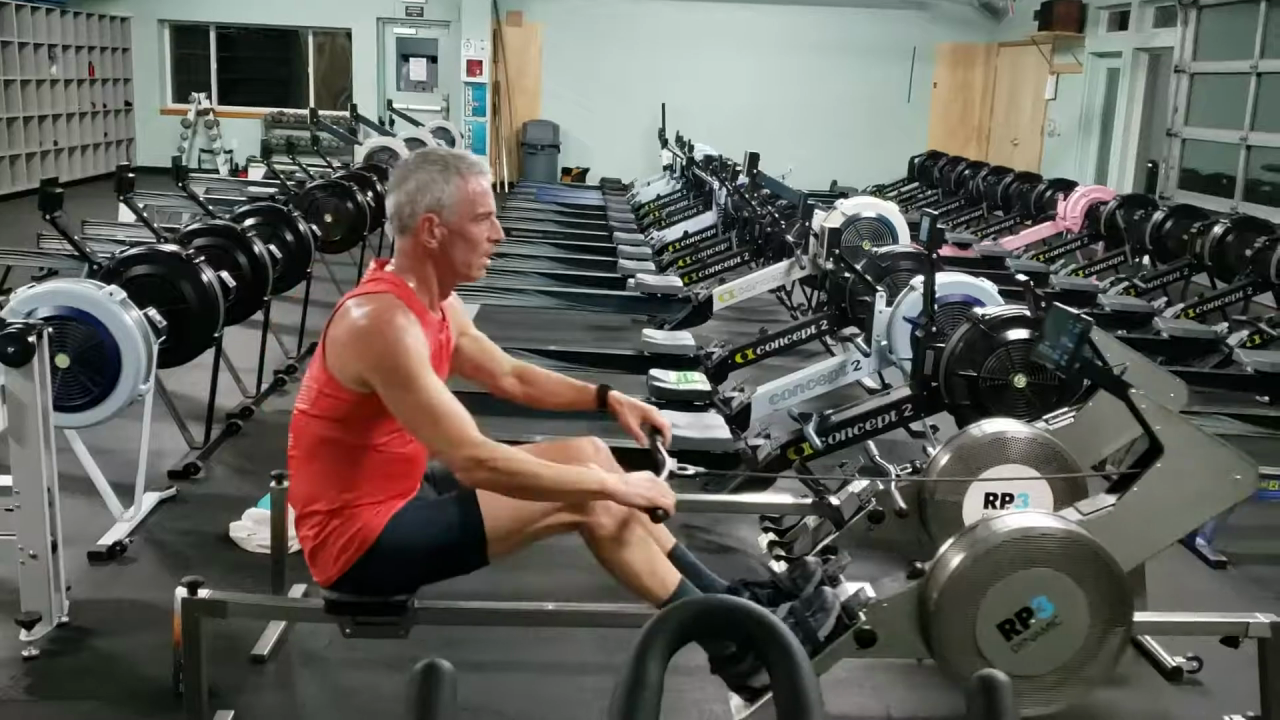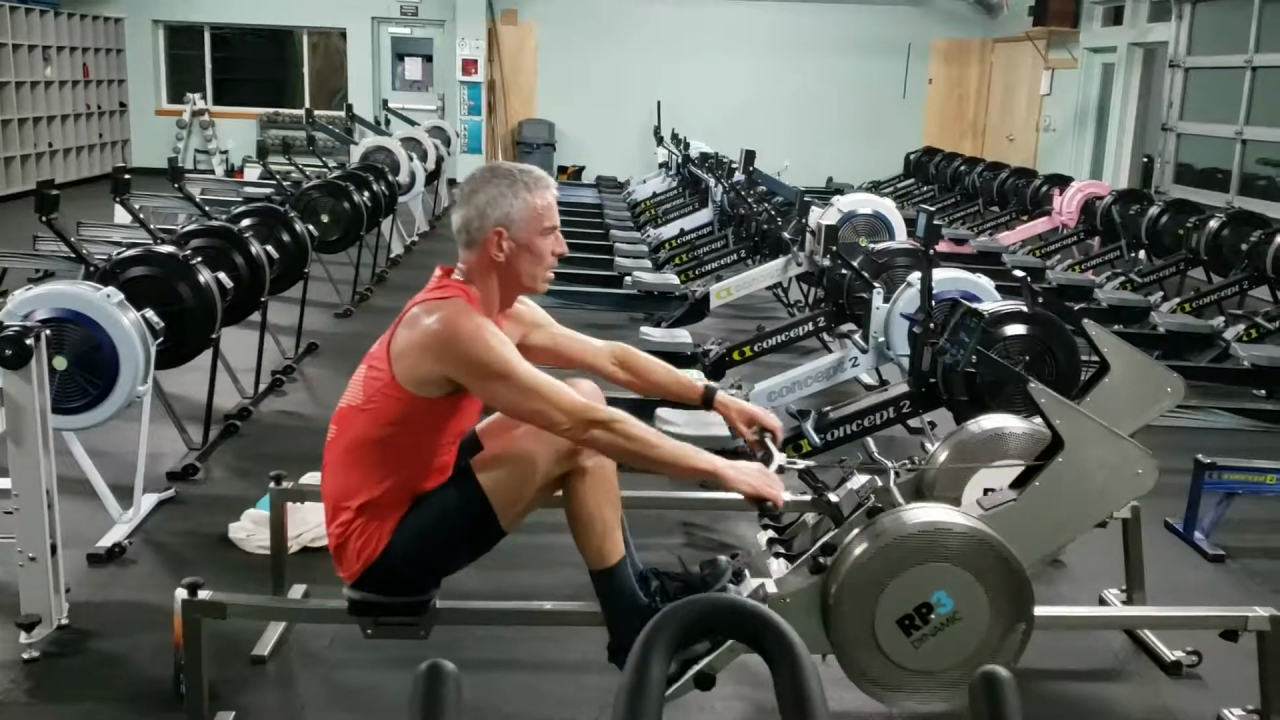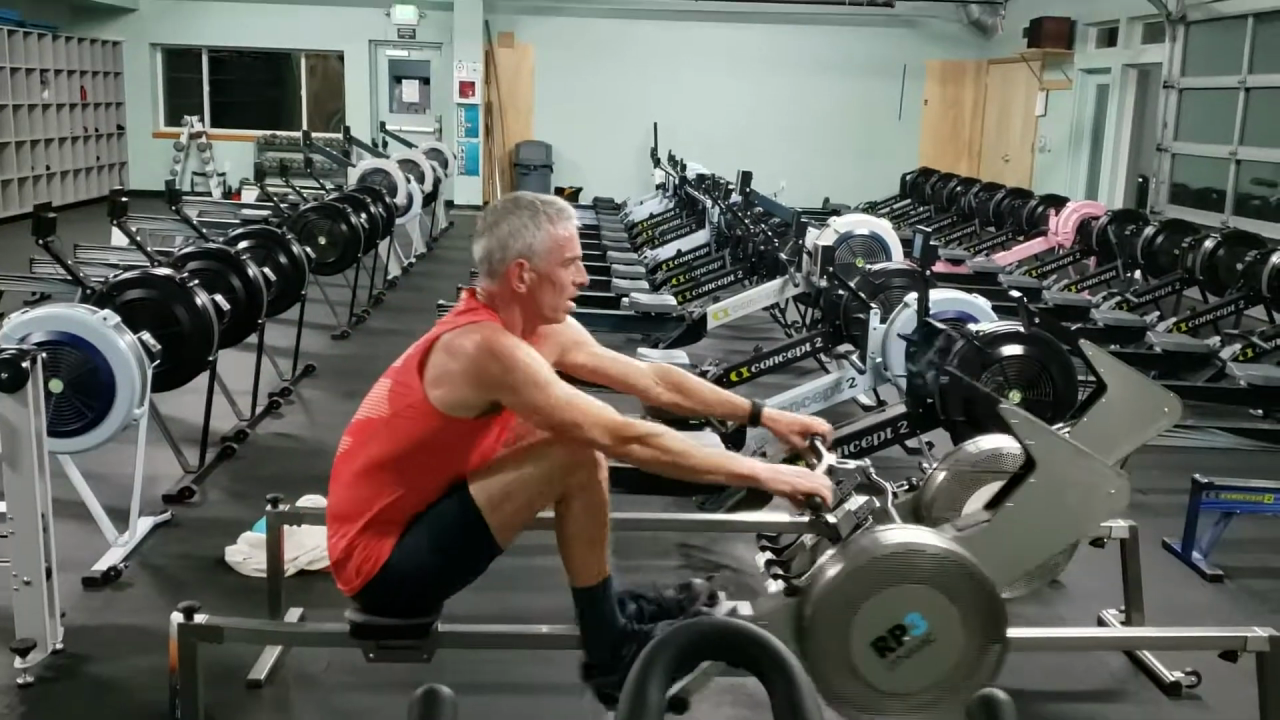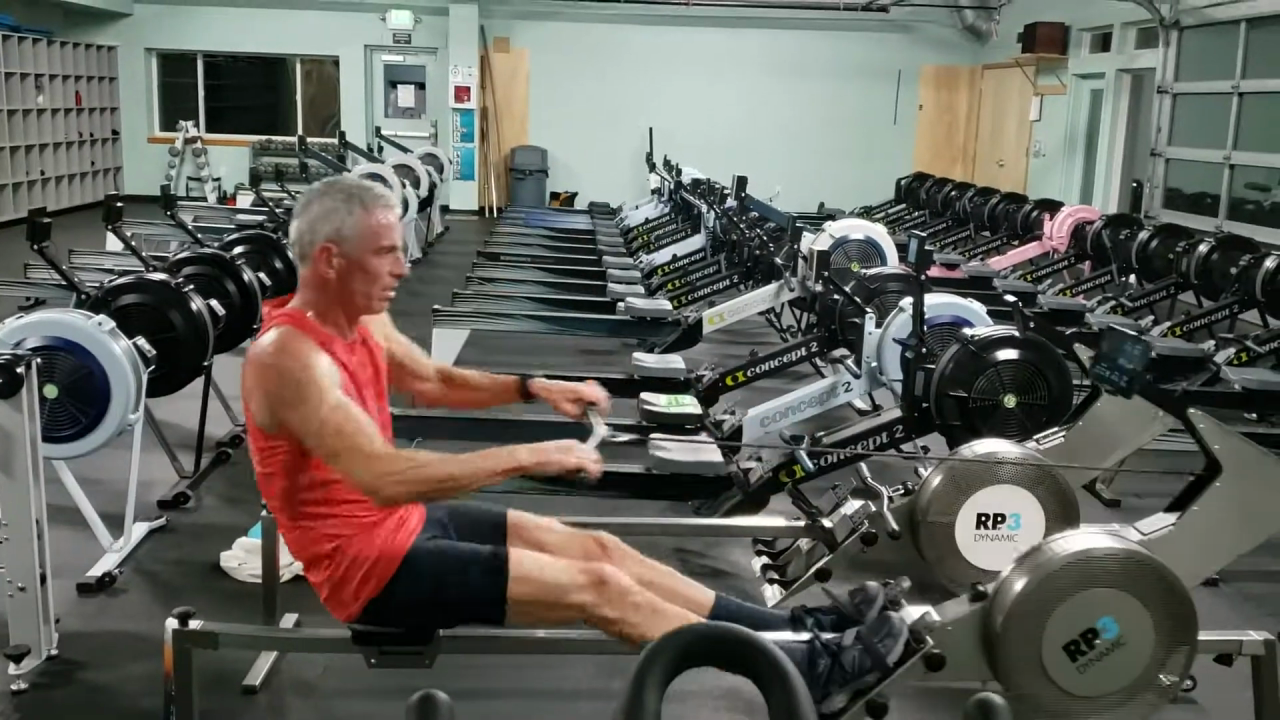
dt=0.5s
person 1, frame 1
left shoulder: (431, 301)
right shoulder: (381, 323)
left elbow: (510, 375)
right elbow: (479, 463)
left wrist: (606, 397)
right wrist: (615, 487)
left hip: (395, 495)
right hip: (356, 544)
left knee: (586, 460)
right knee: (583, 494)
left ankle: (722, 601)
right ankle: (731, 646)
person 1, frame 2
left shoulder: (499, 308)
right shoulder: (455, 327)
left elbow: (611, 359)
right elbow: (590, 426)
left wrist: (717, 400)
right wrist: (722, 469)
left hip: (415, 491)
right hip: (381, 544)
left knee: (581, 399)
right knee: (580, 435)
left ankle: (639, 587)
right ankle: (638, 632)
person 1, frame 3
left shoulder: (536, 328)
right shoulder: (489, 350)
left elbow: (653, 380)
right elbow: (635, 440)
left wrist: (765, 414)
right wrist: (767, 475)
left hip: (420, 516)
right hip: (383, 564)
left knee: (576, 443)
right knee: (579, 455)
left ankle: (619, 612)
right ankle: (612, 651)
person 1, frame 4
left shoulder: (360, 318)
right shoulder: (287, 357)
left elbow: (438, 380)
right elbow: (388, 479)
left wrist: (531, 388)
right wrist: (529, 455)
left hip: (401, 530)
right hip: (371, 571)
left knee: (600, 551)
right knee: (598, 588)
left ankle: (790, 628)
right ankle: (810, 671)
